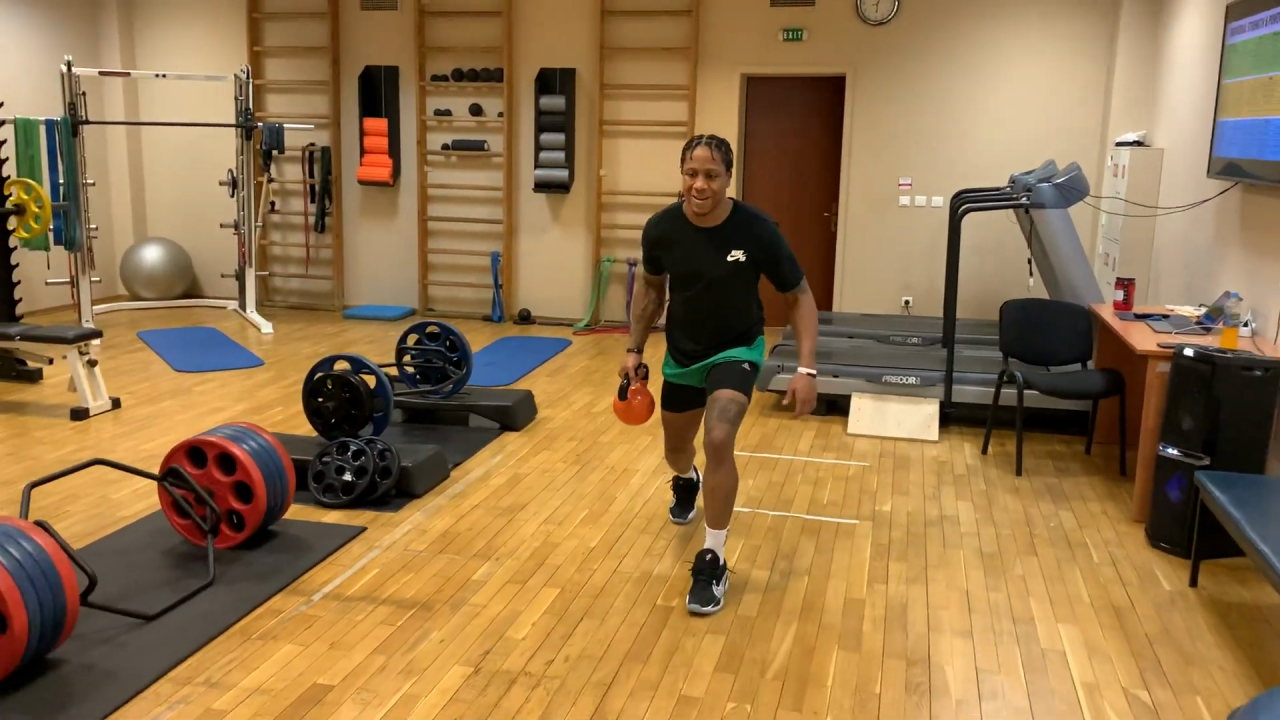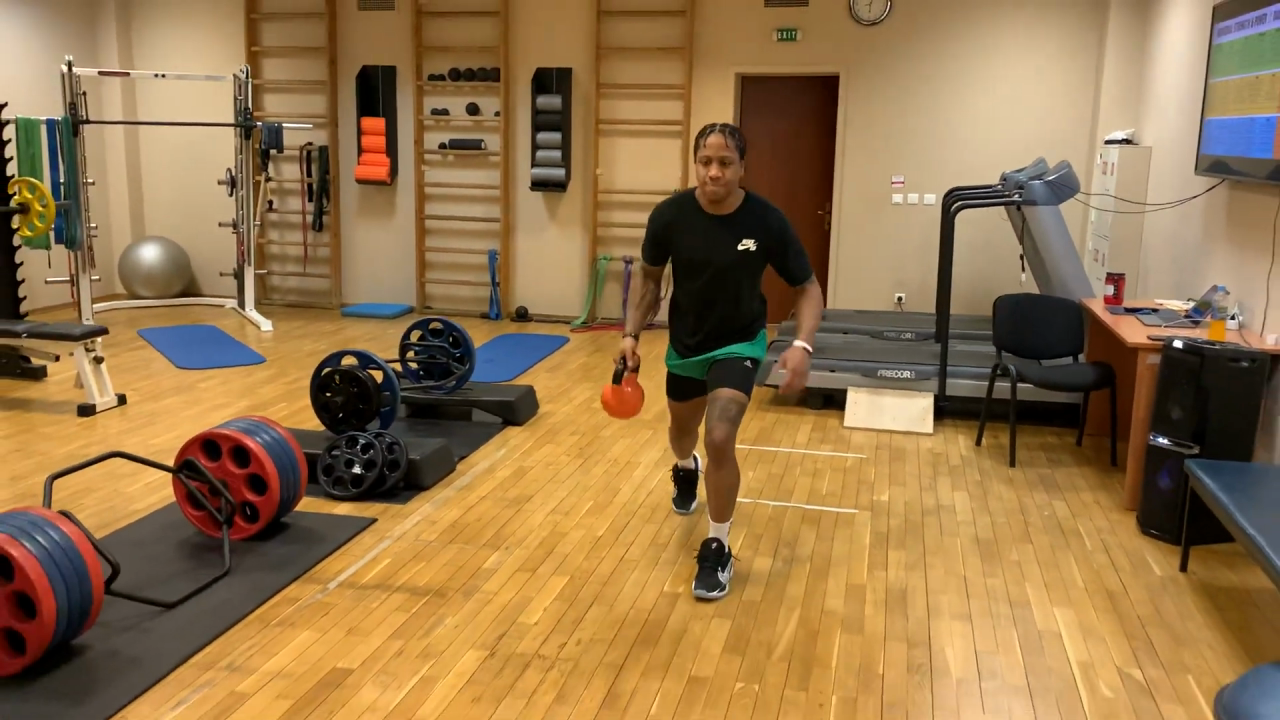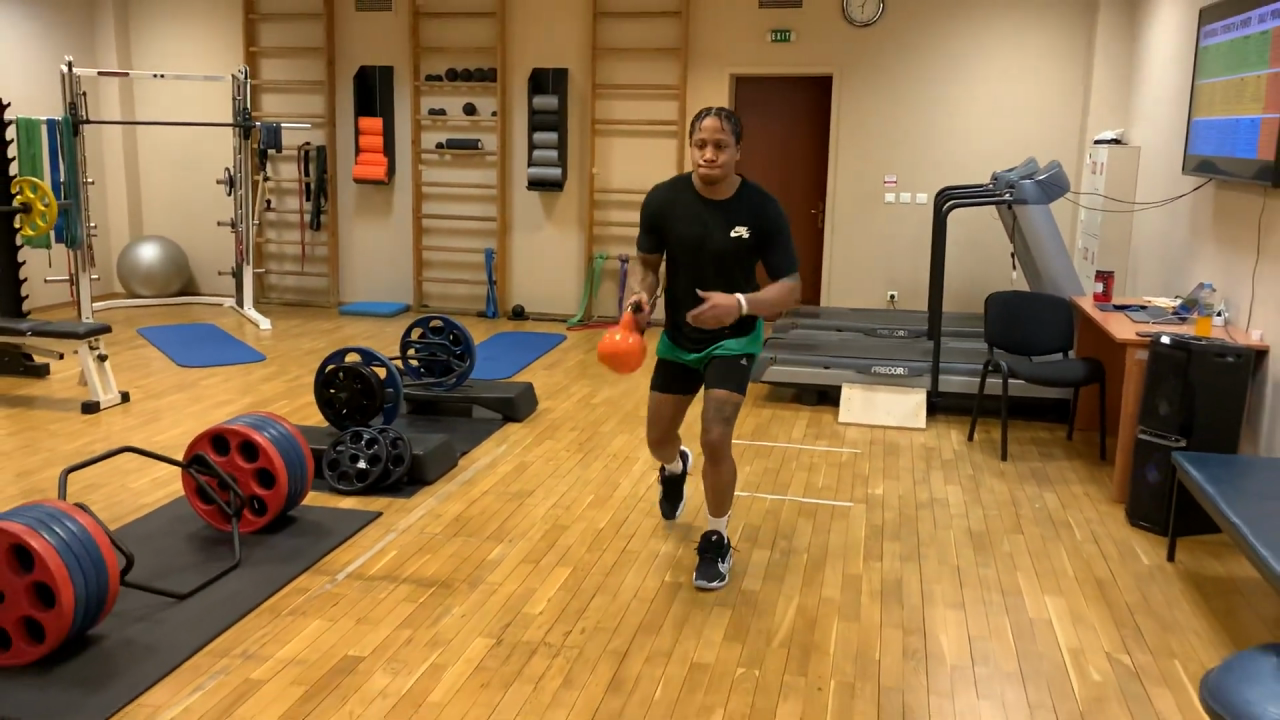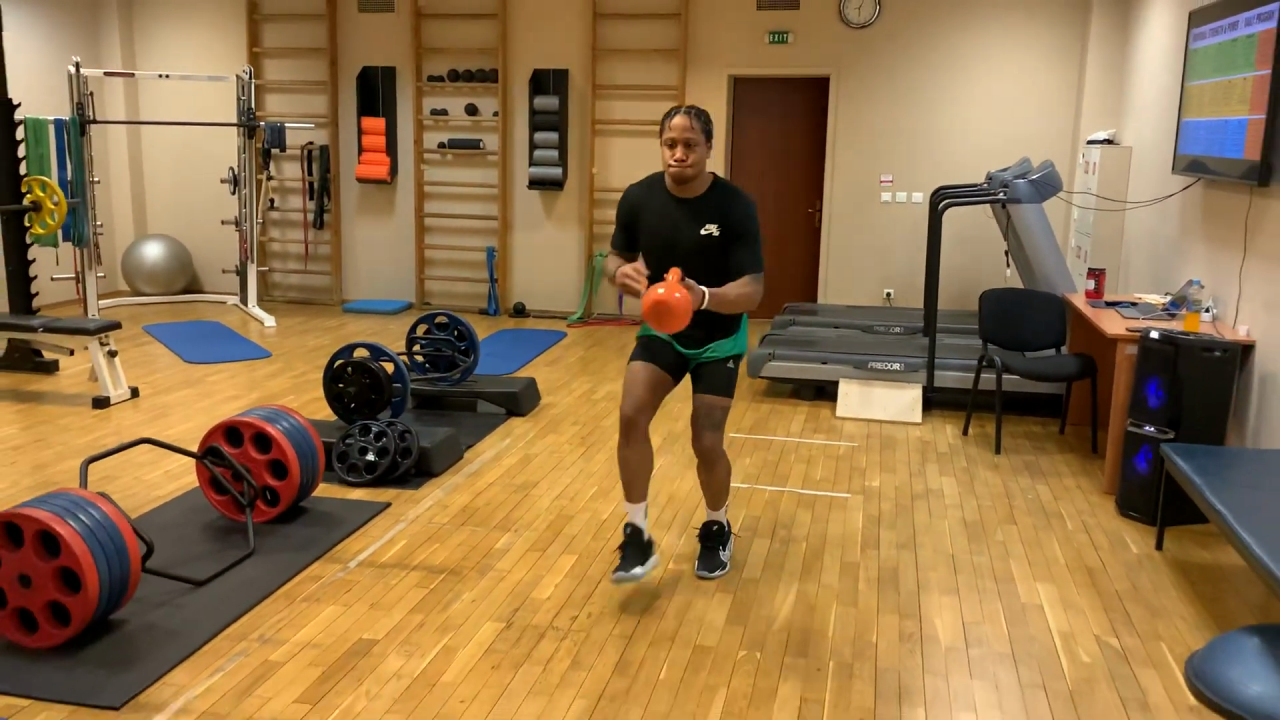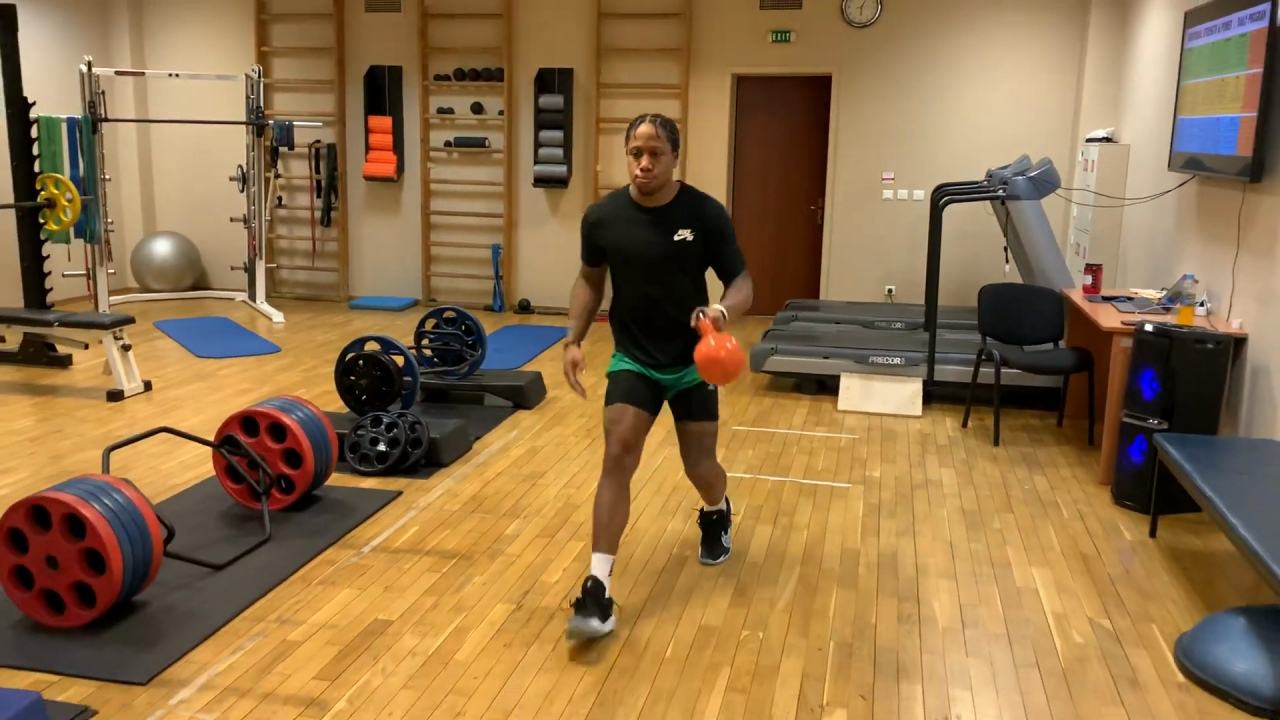
dt=0.2s
person 1, frame 1
left shoulder: (758, 232)
right shoulder: (661, 228)
left elbow: (800, 296)
left wrist: (806, 368)
right wrist: (634, 346)
left hip: (736, 350)
right hip: (681, 353)
left knee: (718, 442)
right knee: (676, 448)
left ankle: (712, 560)
right ankle: (687, 482)
person 1, frame 2
left shoulder: (768, 222)
right shoulder: (668, 215)
left elbow: (809, 287)
right elbow: (649, 275)
left wrist: (802, 345)
right wrist: (633, 330)
left hip: (737, 345)
right hip: (684, 345)
left knee: (719, 441)
right knee: (682, 439)
left ankle: (717, 549)
right ankle: (686, 469)
person 1, frame 3
left shoulder: (763, 209)
right shoulder: (663, 199)
left elbow: (789, 289)
right elbow: (645, 262)
left wrist: (739, 303)
right wrist: (638, 294)
left hip: (733, 338)
right hip: (678, 337)
left knee: (715, 440)
right knee: (658, 437)
left ankle: (716, 539)
right ankle: (674, 465)
person 1, frame 4
left shoulder: (734, 205)
right shoulder: (638, 199)
left elbow: (752, 288)
right elbow: (619, 258)
left wrist: (705, 295)
right wrist: (624, 273)
left hip: (719, 336)
right hip: (662, 329)
left knee: (706, 443)
right knee: (631, 417)
left ankle: (716, 529)
right ankle: (637, 536)
person 1, frame 5
left shoulder: (706, 213)
right shoulder: (603, 216)
left elbow: (740, 281)
right elbow: (590, 280)
left wrist: (721, 312)
right wrist: (574, 344)
left hip: (691, 359)
right hip: (633, 359)
left knee: (700, 469)
right knee: (618, 459)
left ankle: (717, 513)
